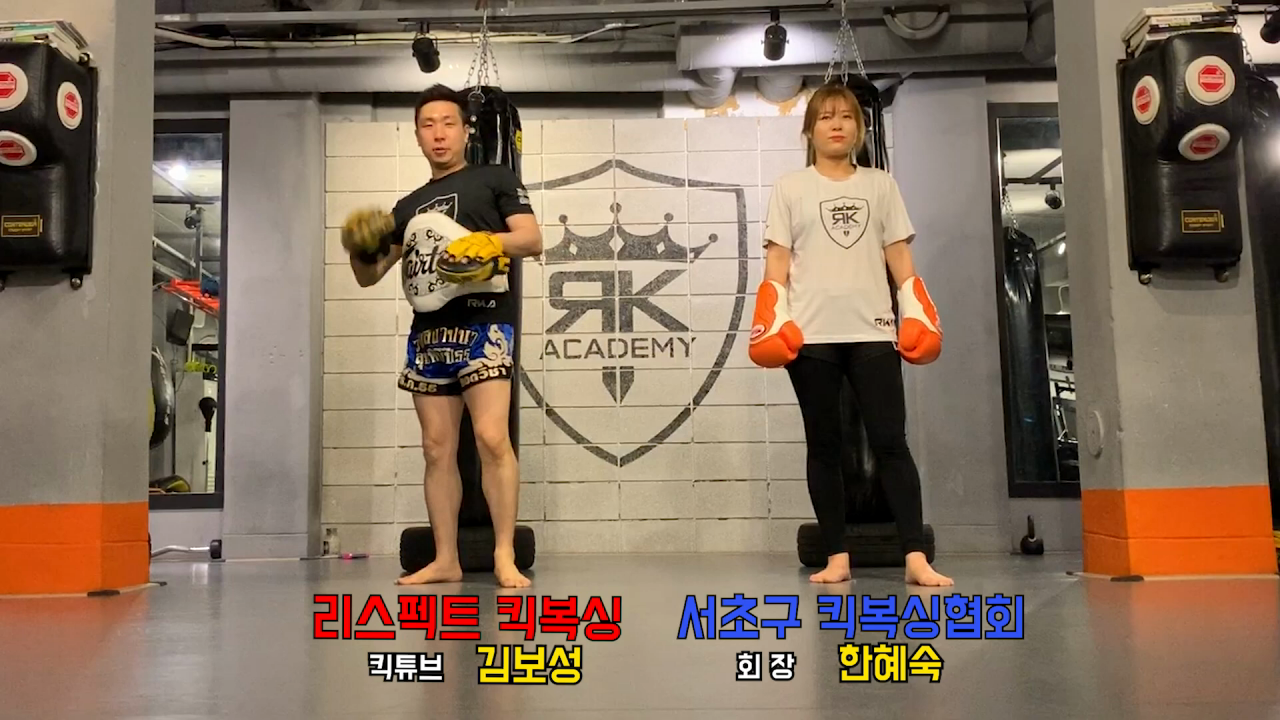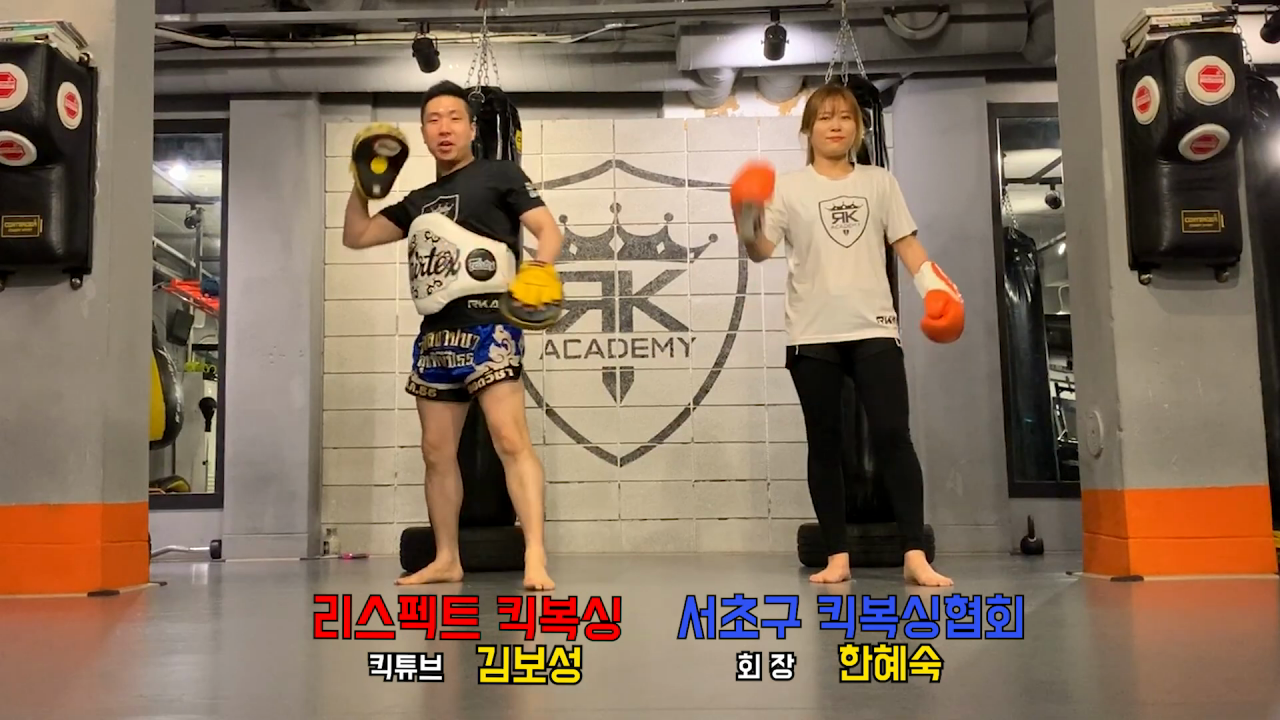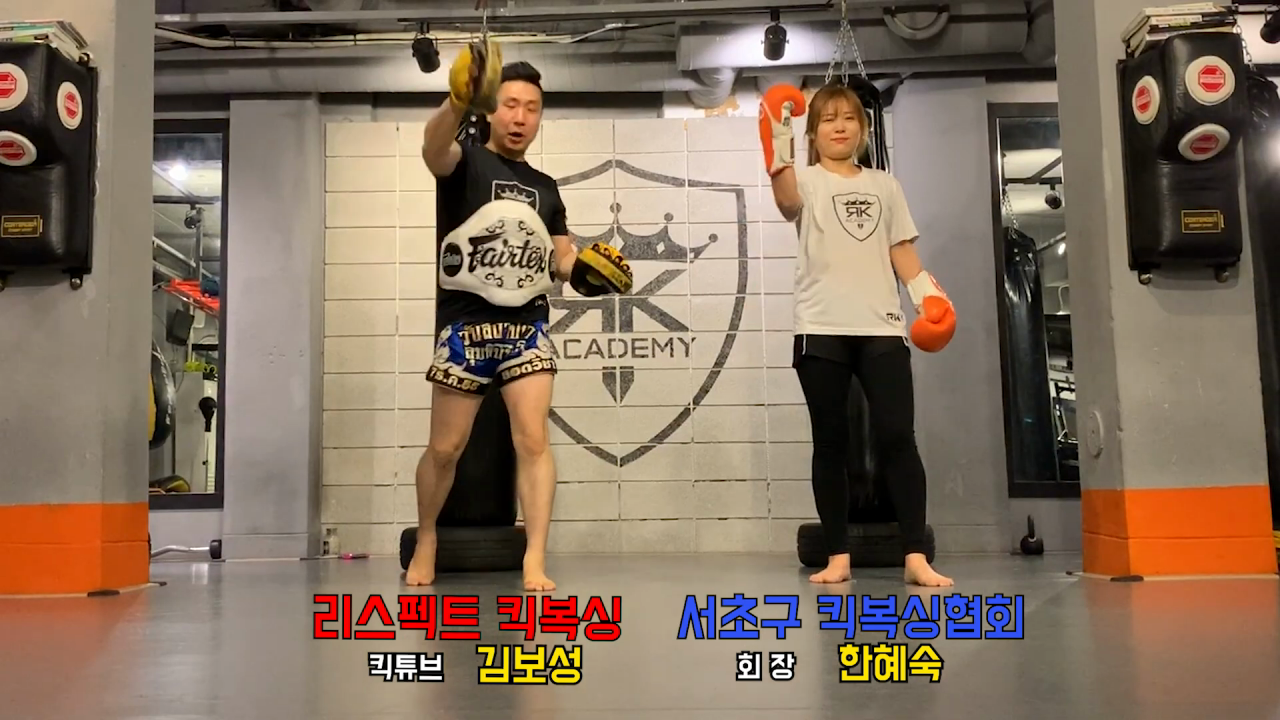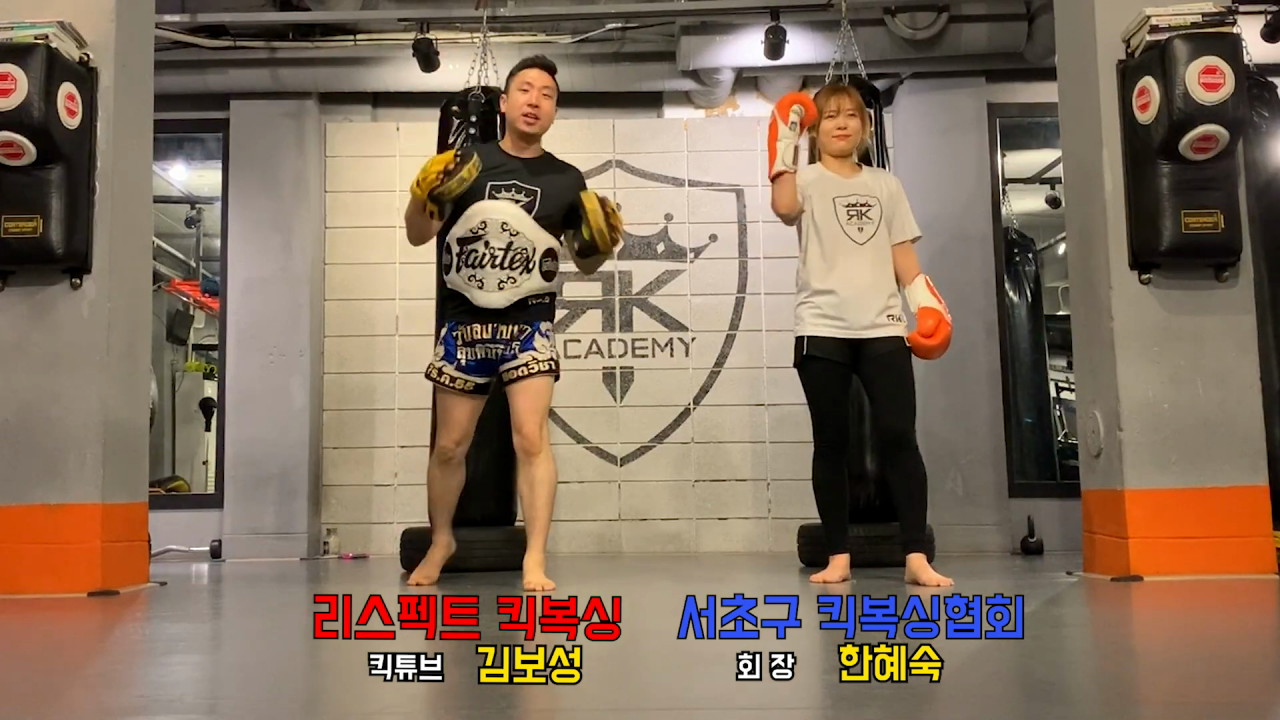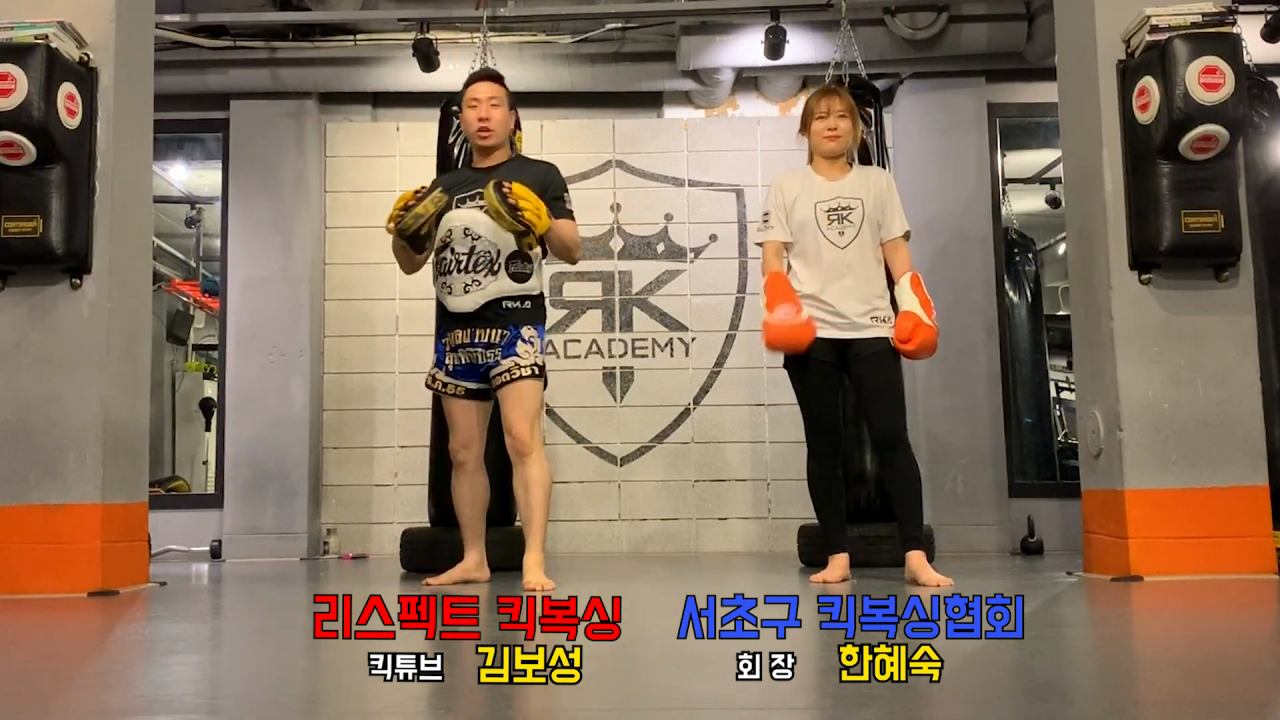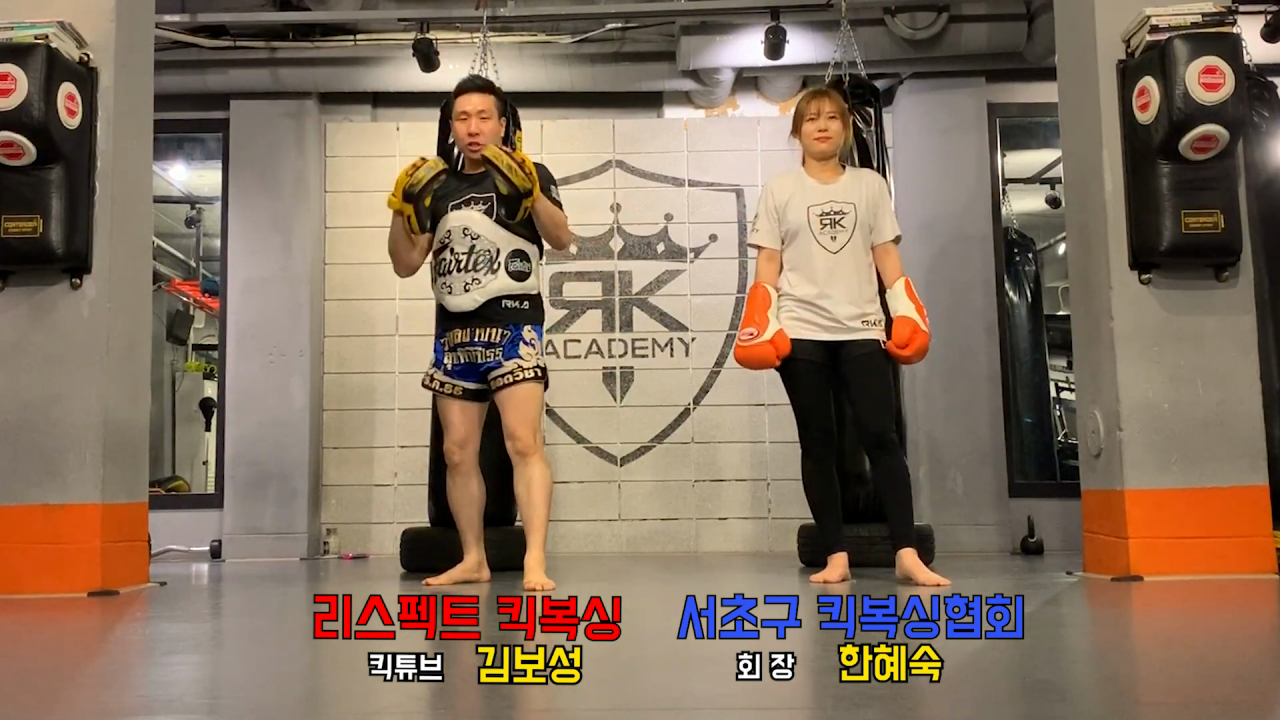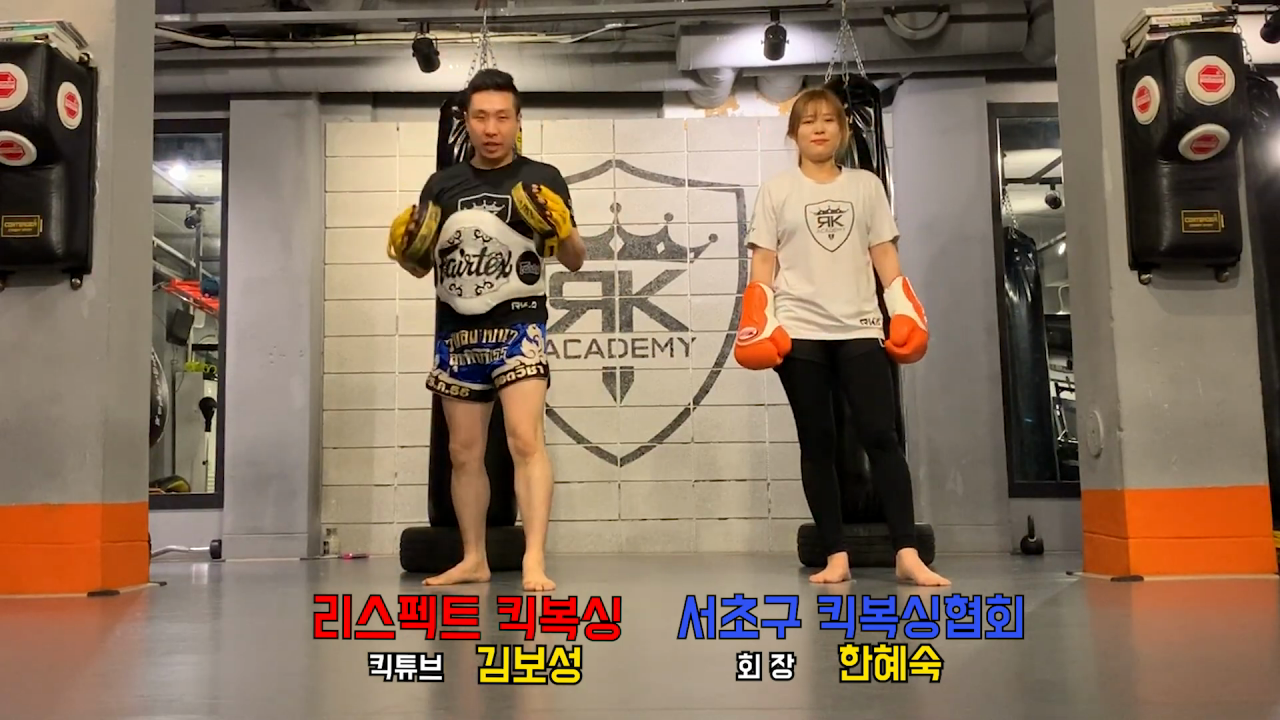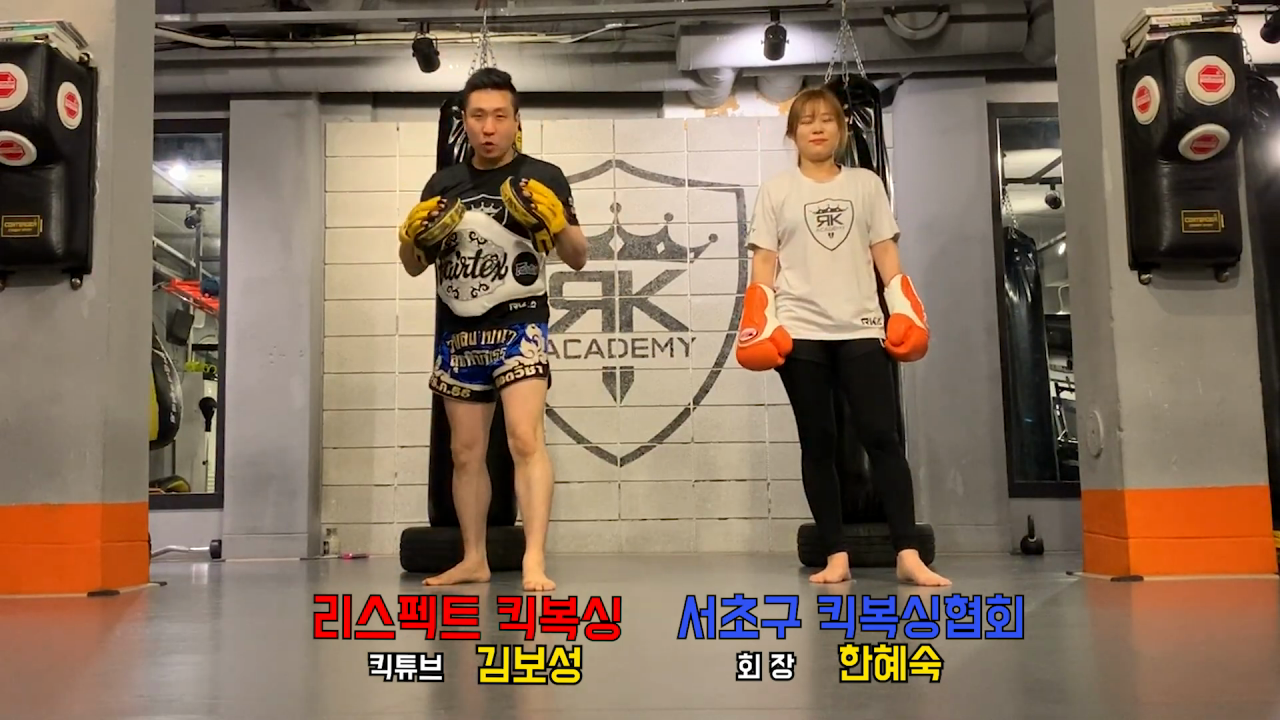
dt=0.4s
person 1, frame 1
left shoulder: (495, 178)
right shoulder: (410, 205)
left elbow: (532, 239)
right elbow: (368, 275)
left wrist: (489, 243)
right wrist: (360, 247)
left hip: (483, 323)
right hip: (428, 333)
left knee: (492, 439)
right knee: (437, 449)
left ankle: (505, 555)
right ankle: (446, 559)
person 1, frame 2
left shoulder: (498, 174)
right shoulder: (420, 200)
left elbow: (547, 229)
right elbow: (355, 236)
left wrist: (540, 269)
right wrist: (362, 180)
left hip: (487, 327)
right hip: (435, 334)
left knee: (511, 440)
right knee: (437, 452)
left ankle: (535, 561)
right ankle: (446, 559)
person 1, frame 3
left shoulder: (542, 185)
right shoulder: (466, 159)
left elbow: (562, 260)
right elbow: (434, 150)
left wrist: (593, 266)
right wrist: (458, 101)
left hip: (529, 327)
right hip: (465, 324)
left knee: (532, 440)
right knee: (444, 448)
left ankle: (535, 562)
right ankle: (427, 539)
person 1, frame 4
left shoulder: (565, 179)
right shoulder: (469, 162)
left elbow: (587, 262)
right elbow: (417, 236)
left wrist: (603, 239)
right wrist: (423, 195)
left hip: (529, 324)
right hip: (464, 323)
left knee: (531, 439)
right knee: (449, 444)
left ankle: (535, 563)
right ankle: (441, 538)
person 1, frame 5
left shoulder: (538, 175)
right shoulder: (446, 186)
left elbow: (572, 251)
right elbow: (412, 263)
left wrist: (539, 223)
right wrist: (403, 231)
left hip: (515, 326)
right hip: (456, 333)
left knee: (523, 439)
right knee: (463, 452)
left ankle: (534, 562)
right ankle: (473, 559)
person 1, frame 6
left shoulder: (528, 173)
right shoulder: (439, 191)
left elbow: (562, 240)
right elbow: (405, 265)
left wrist: (531, 190)
right wrist: (402, 207)
left hip: (513, 326)
right hip: (455, 334)
left knee: (524, 442)
right knee: (457, 452)
left ankle: (535, 563)
right ankle: (473, 559)
person 1, frame 7
left shoulder: (541, 178)
right shoulder: (442, 184)
left elbow: (575, 261)
right elbow: (422, 265)
left wrist: (560, 228)
right wrist: (405, 248)
left hip: (518, 326)
right hip: (457, 334)
left knee: (525, 439)
right knee: (463, 452)
left ankle: (534, 562)
right ankle: (473, 559)
person 1, frame 8
left shoulder: (542, 176)
right shoulder: (444, 184)
left elbow: (578, 257)
right elbow: (413, 266)
left wrist: (554, 221)
right wrist: (414, 236)
left hip: (519, 325)
right hip: (458, 334)
left knee: (525, 438)
right knee: (465, 453)
left ankle: (534, 562)
right ankle: (473, 560)
person 2, frame 1
left shoulder: (880, 185)
right shoulder: (790, 188)
left elbow: (898, 255)
right elbow: (778, 260)
left wrist: (918, 312)
right wrist: (772, 318)
left hip: (872, 331)
right hip: (810, 336)
left knee: (890, 441)
right knee: (824, 445)
left ankle: (915, 557)
right ankle: (837, 557)
person 2, frame 2
left shoulder: (879, 182)
right shoulder: (787, 187)
left elbow: (907, 245)
right elbow: (761, 249)
left wrist: (936, 289)
right wrist: (749, 217)
left hip: (874, 329)
right hip: (812, 334)
left knee: (893, 435)
right knee: (824, 443)
left ankle: (915, 555)
right ankle: (837, 556)
person 2, frame 3
left shoulder: (884, 185)
right shoulder: (805, 180)
left elbow: (903, 254)
right elbow: (787, 203)
left wrist: (931, 297)
right wrist: (778, 141)
left hip: (882, 328)
right hip: (821, 330)
left knee: (897, 437)
right knee: (830, 443)
left ankle: (916, 556)
right ankle: (838, 557)
person 2, frame 4
left shoulder: (886, 184)
right shoulder: (806, 176)
left elbow: (903, 253)
right elbow: (783, 208)
left wrist: (928, 305)
right wrist: (784, 144)
left hip: (883, 327)
right hip: (821, 329)
left knee: (898, 437)
right knee: (831, 442)
left ankle: (916, 556)
right ankle: (838, 556)
person 2, frame 5
left shoulder: (877, 182)
right shoulder: (787, 187)
left elbow: (896, 250)
right elbow: (774, 257)
left wrist: (914, 307)
right wrist: (783, 308)
left hip: (871, 327)
right hip: (811, 332)
left knee: (891, 436)
right knee: (824, 443)
left ankle: (915, 555)
right ankle: (838, 556)
person 2, frame 6
left shoulder: (870, 184)
right shoulder: (780, 190)
left elbow: (886, 254)
right elbow: (768, 263)
left wrist: (906, 312)
right wrist: (761, 322)
left hip: (861, 330)
right hip: (801, 332)
left knee: (881, 437)
right knee: (818, 443)
left ankle: (907, 554)
right ankle: (836, 556)
person 2, frame 7
left shoulder: (867, 185)
right shoulder: (777, 190)
left elbow: (885, 255)
right elbow: (764, 261)
left wrist: (904, 313)
right wrist: (760, 320)
left hip: (860, 330)
right hip: (799, 332)
left knee: (881, 436)
right knee: (817, 442)
left ankle: (908, 554)
right ankle: (836, 556)
person 2, frame 8
left shoulder: (866, 184)
right shoulder: (776, 191)
left elbow: (885, 251)
right elbow: (764, 262)
left wrist: (904, 311)
right wrist: (761, 321)
left hip: (860, 329)
right hip: (800, 332)
left knee: (882, 436)
right knee: (818, 443)
left ankle: (908, 554)
right ankle: (836, 556)
